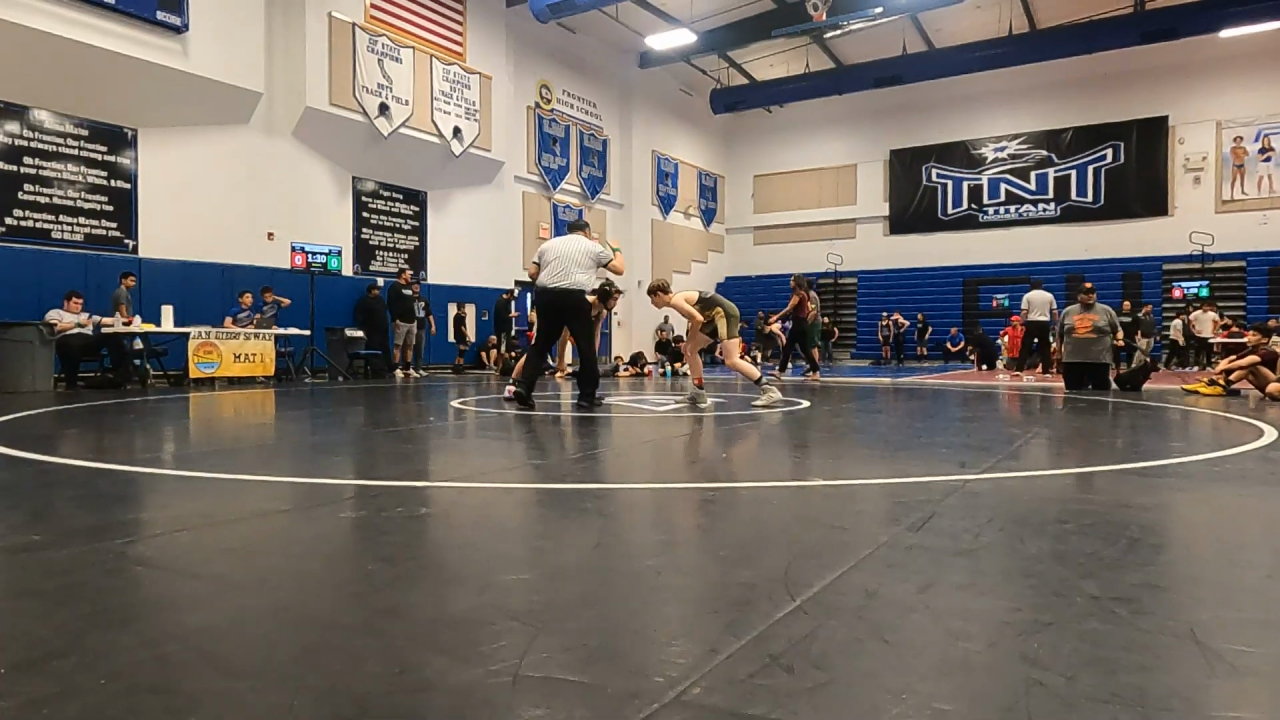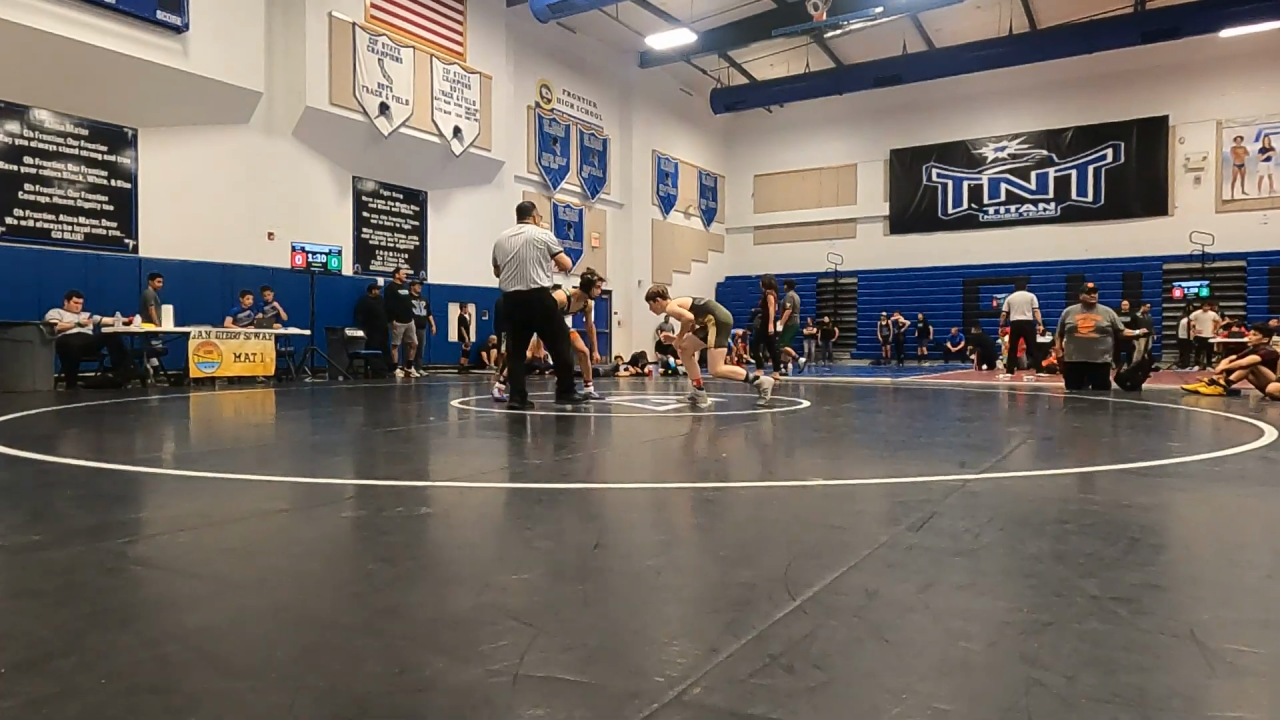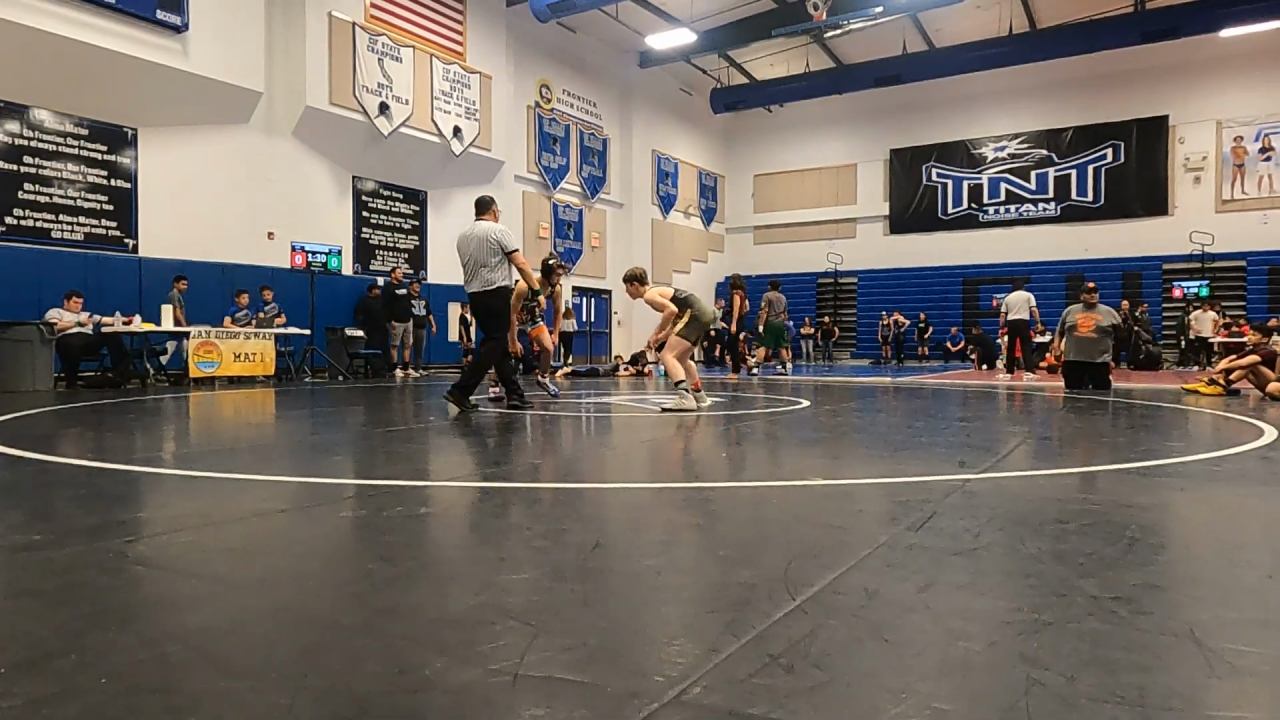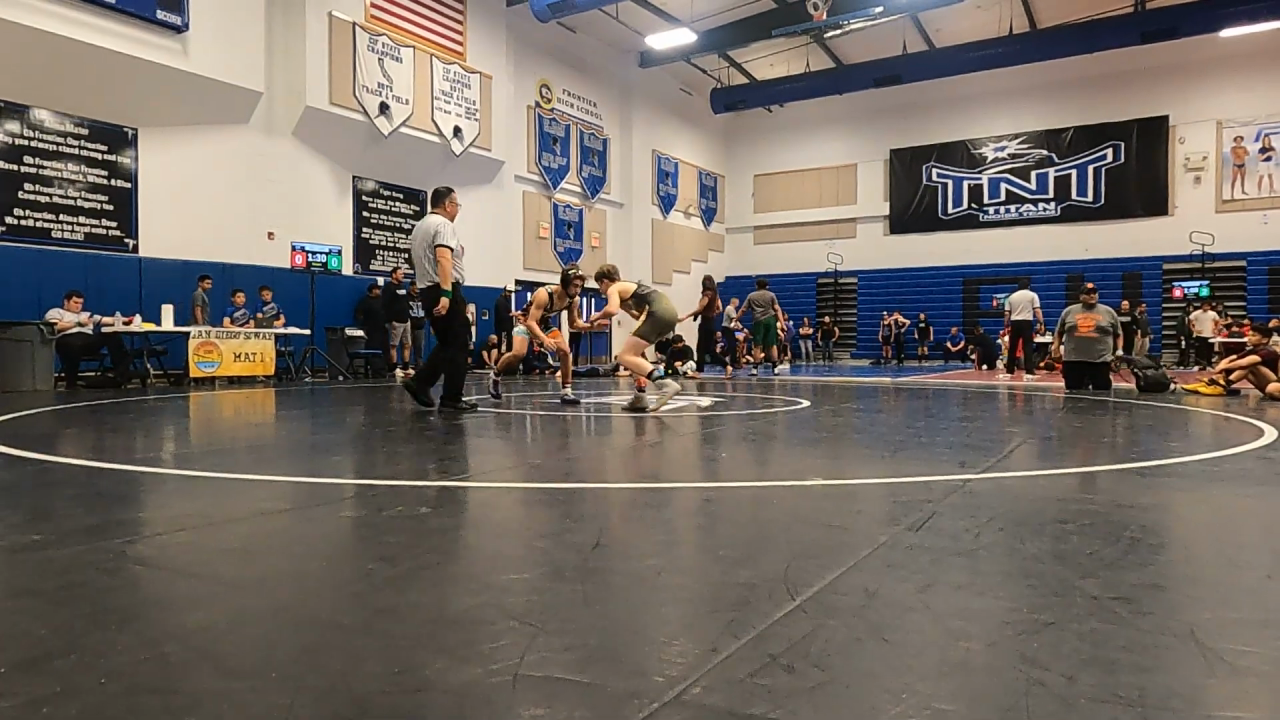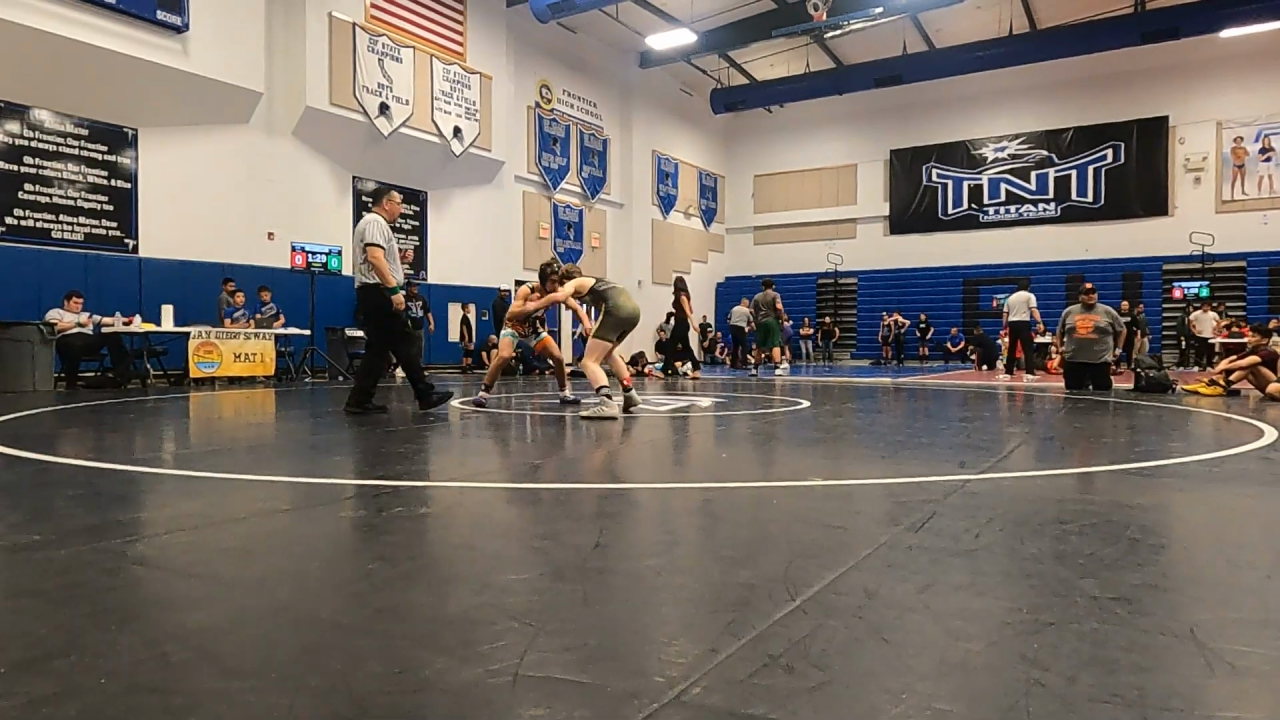
dt=0.4s
person 1, frame 1
left shoulder: (548, 245)
right shoulder: (592, 246)
left elbow: (532, 274)
right elbow: (619, 268)
right wrist: (616, 251)
left hip: (546, 296)
right hip: (574, 298)
left knee: (541, 345)
right knee: (586, 347)
left ankle: (523, 388)
right ankle: (587, 396)
person 1, frame 2
left shoulder: (501, 239)
right shoulder: (543, 235)
left elbow: (497, 272)
right elbow: (566, 266)
left hip: (511, 299)
right hip: (538, 297)
left knee: (516, 348)
right knee: (558, 342)
left ankle: (517, 396)
right ankle: (566, 391)
person 1, frame 3
left shoulder: (463, 236)
right shoulder: (498, 230)
right elbow: (520, 263)
right wrist: (536, 290)
left hip: (476, 297)
right hip: (496, 296)
left knee: (500, 346)
right knee: (495, 346)
left ankle: (514, 395)
right ankle: (459, 392)
person 1, frame 4
left shoulder: (421, 226)
right shoulder: (443, 225)
right elbow: (443, 259)
right wrist: (445, 293)
left hip: (429, 292)
right hip: (444, 293)
left knee: (446, 344)
right knee: (458, 345)
left ankle: (420, 383)
right ankle: (451, 399)
person 1, frame 5
left shoulder: (373, 223)
right shoulder: (375, 223)
right elbow: (375, 258)
left wrist: (399, 259)
right wrist: (395, 290)
left hip: (374, 294)
right hip: (378, 293)
left knee: (378, 349)
right knee: (404, 344)
left ankle: (359, 400)
right ankle: (426, 396)
